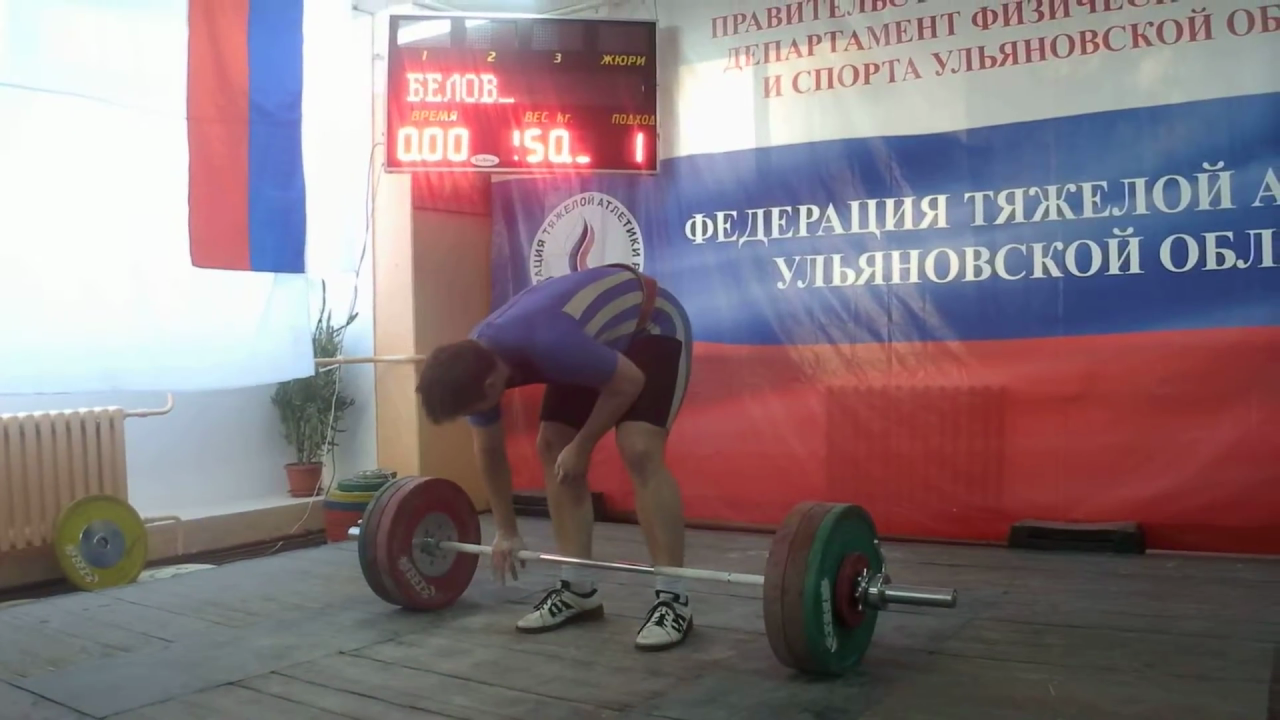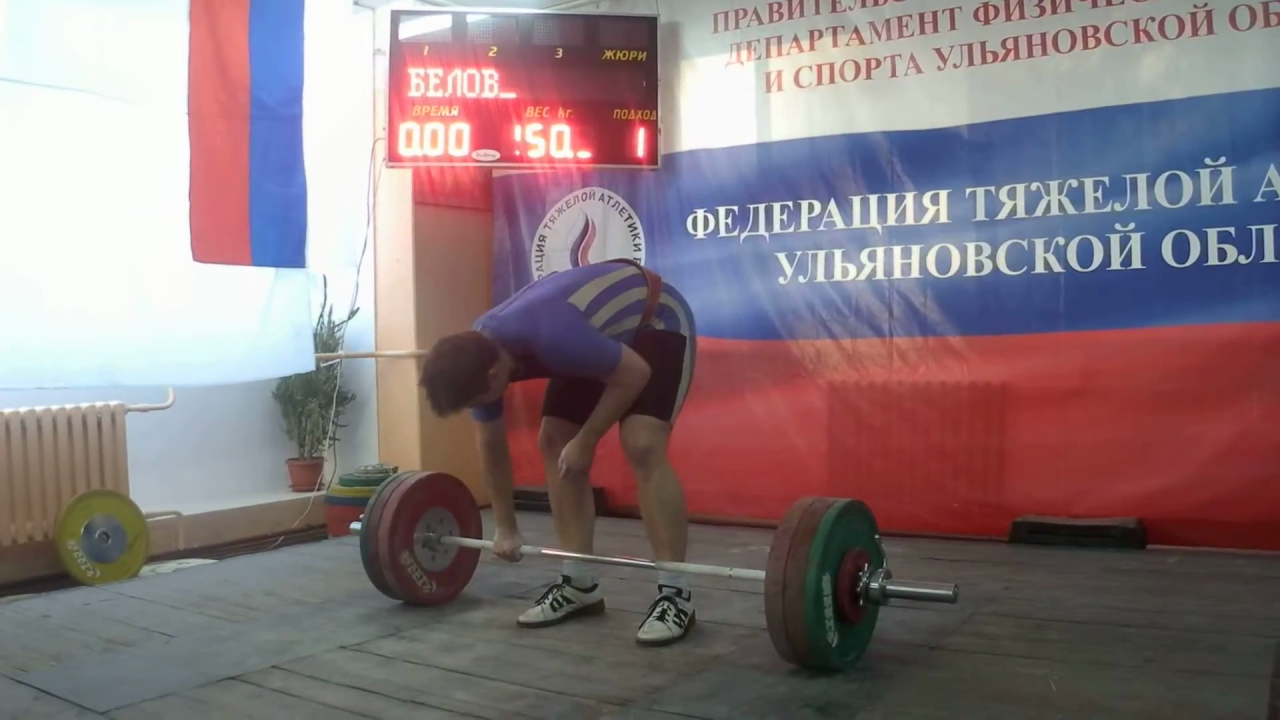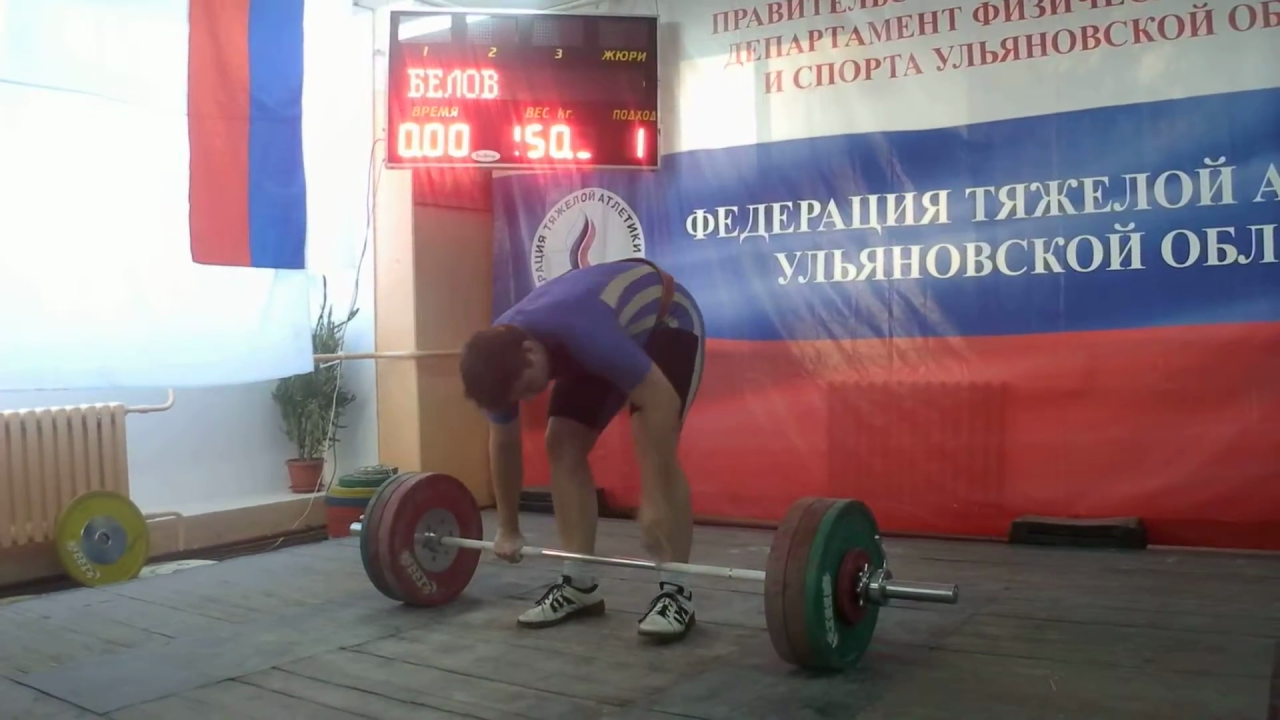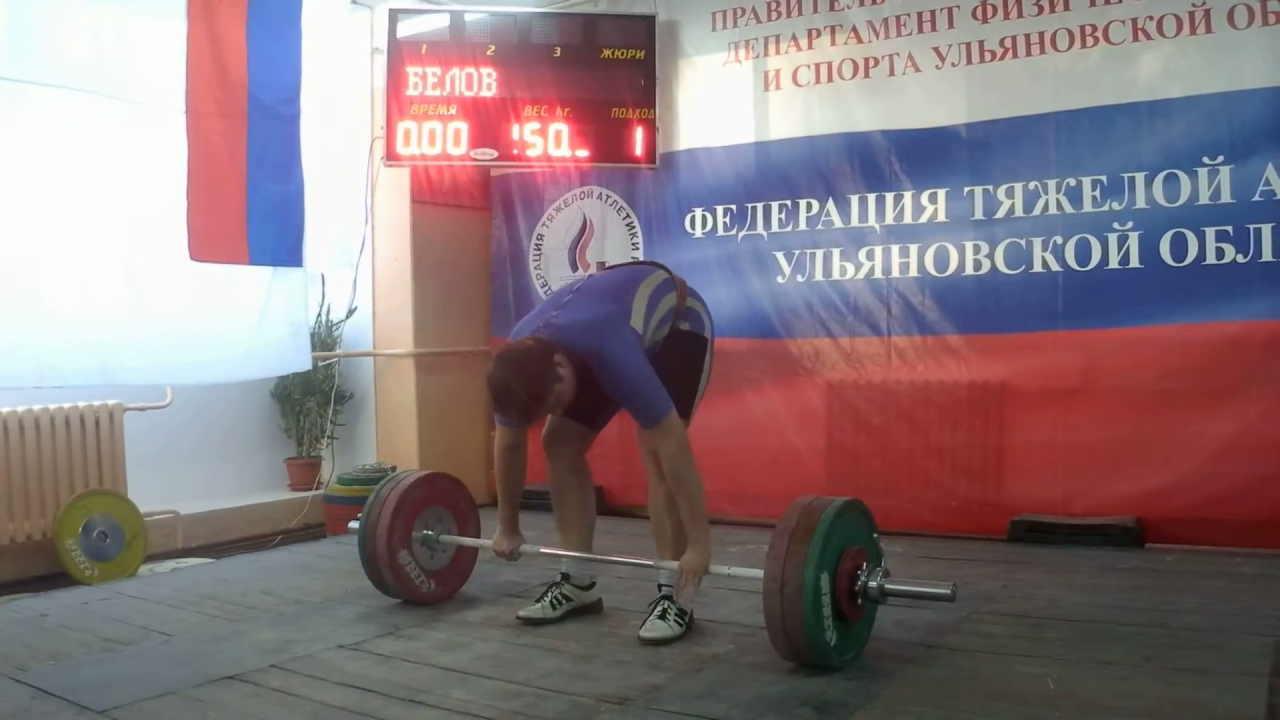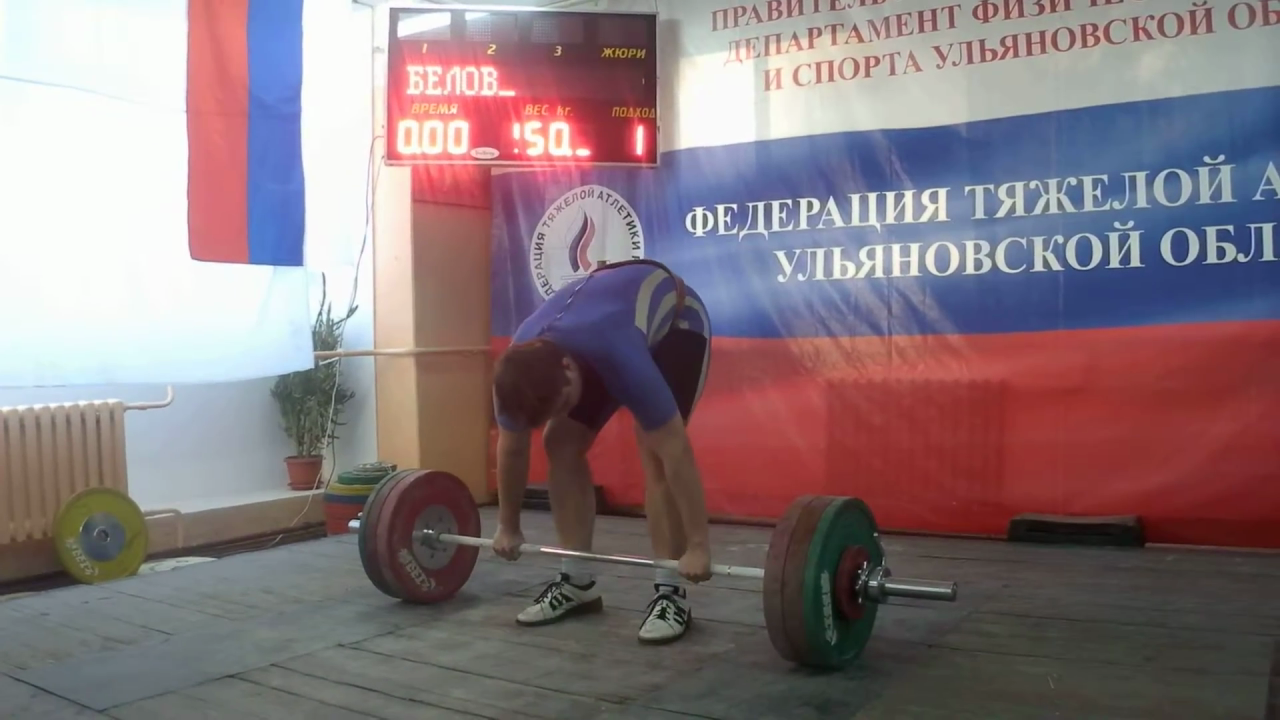
dt=0.3s
person 1, frame 1
left shoulder: (549, 344)
right shoulder: (476, 363)
left elbow: (629, 382)
right elbow: (490, 449)
left wrist: (582, 447)
right wrist: (506, 531)
left hip: (653, 324)
right hip: (598, 334)
left knee: (639, 451)
right knee: (551, 448)
left ankle: (673, 600)
right ankle: (578, 589)
person 1, frame 2
left shoulder: (553, 336)
right shoulder: (479, 353)
left elbow: (635, 376)
right elbow: (492, 443)
left wrist: (584, 440)
right wrist: (505, 527)
left hip: (657, 320)
right hip: (605, 327)
left knee: (642, 446)
right knee: (553, 443)
left ankle: (675, 595)
right ankle: (579, 584)
person 1, frame 3
left shoulder: (584, 332)
right shoulder: (502, 354)
left elbow: (662, 399)
right elbow: (504, 444)
left wrist: (660, 501)
right wrist: (507, 529)
left hip: (669, 321)
right hip: (615, 335)
left knee: (656, 445)
right knee: (561, 445)
left ankle: (675, 592)
right ankle: (579, 584)
person 1, frame 4
left shoulder: (611, 355)
right shoulder: (518, 366)
left elbow: (672, 449)
right elbow: (509, 447)
left wrist: (698, 543)
right wrist: (507, 528)
left hip: (678, 322)
left knee: (654, 448)
right knee: (560, 444)
left ankle: (672, 594)
right ankle: (578, 583)
person 1, frame 5
left shoulder: (618, 356)
right shoulder: (520, 371)
left elbow: (675, 452)
right elbow: (512, 450)
left wrist: (698, 546)
right wrist: (508, 527)
left hip: (676, 320)
left knee: (653, 448)
right knee: (560, 445)
left ankle: (671, 593)
right ankle: (577, 582)
